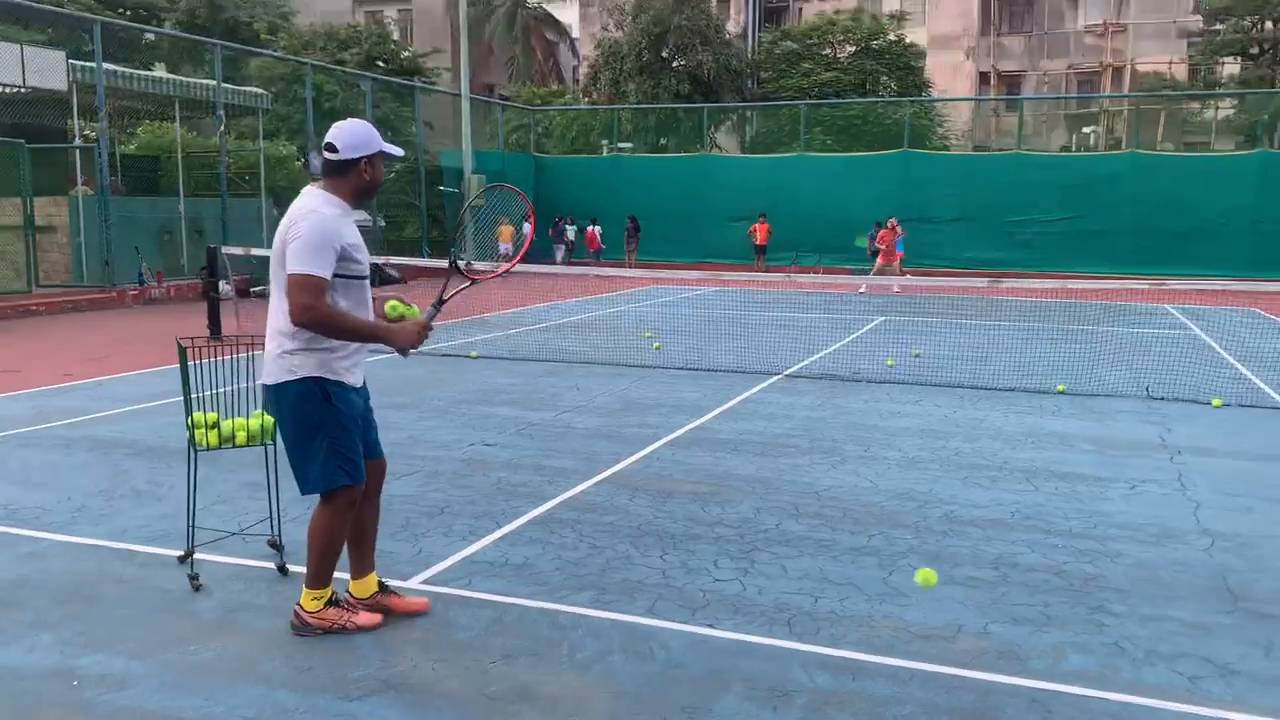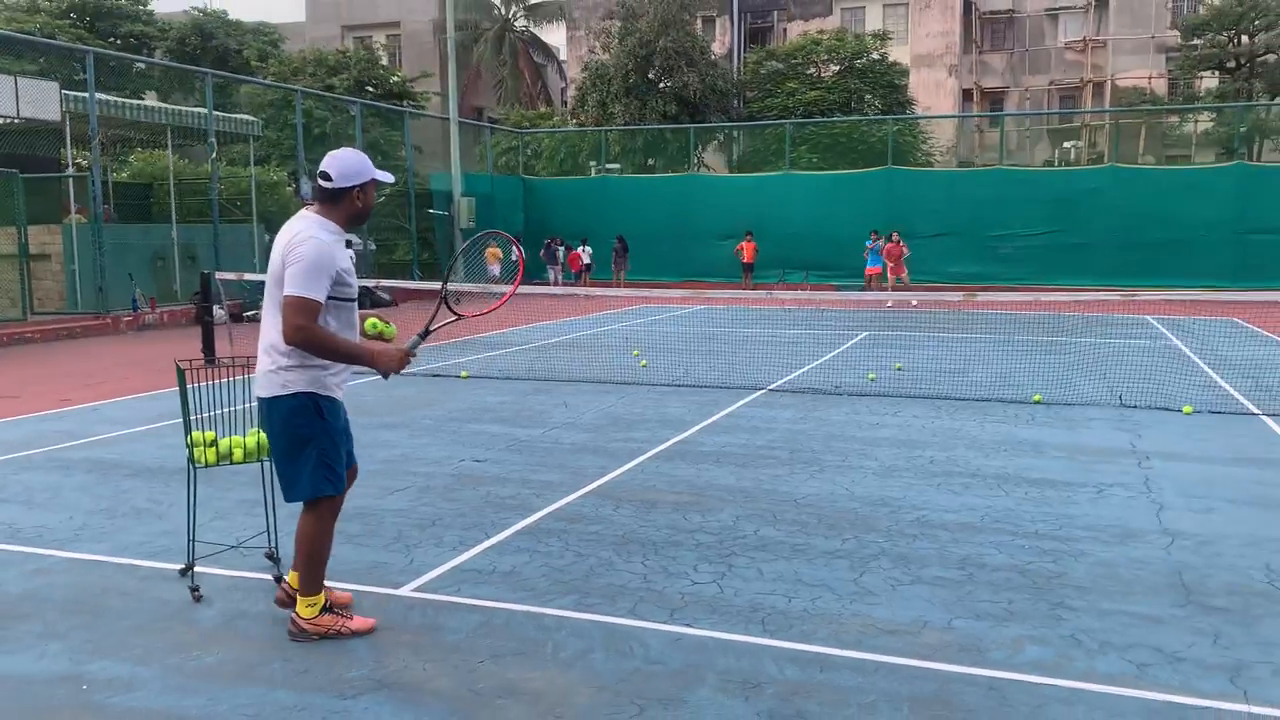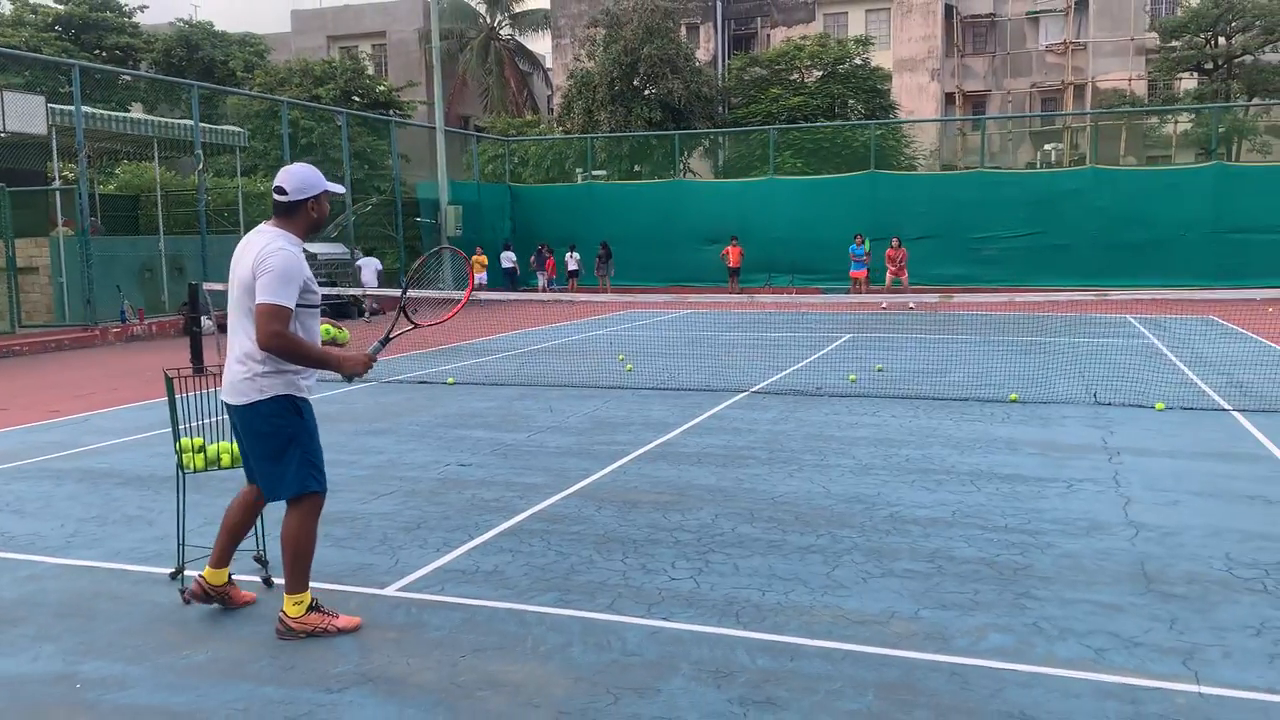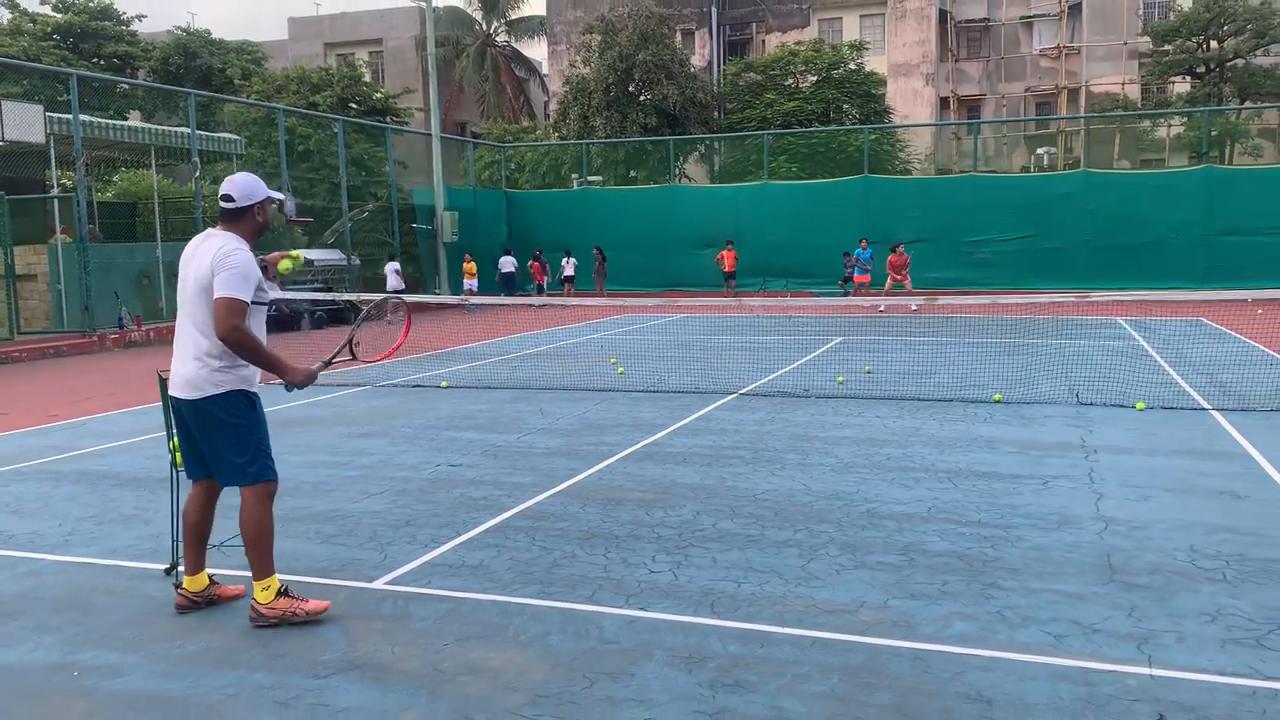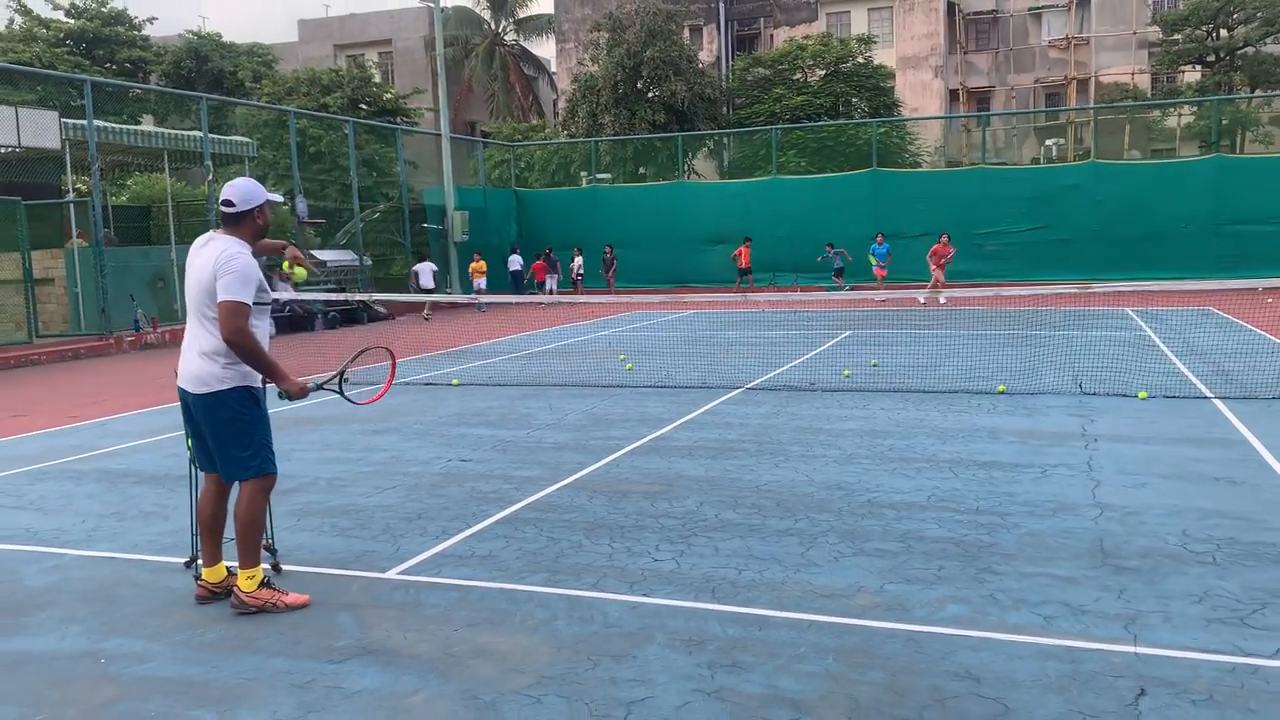
dt=0.4s
person 1, frame 1
left shoulder: (327, 211)
right shoulder: (318, 220)
right elbow: (306, 311)
left wrist: (373, 309)
right wrist: (388, 334)
left hip: (337, 375)
right hip: (310, 379)
left knee: (369, 473)
right knee: (342, 489)
left ankle: (365, 589)
right ankle: (314, 606)
person 1, frame 2
left shoulder: (311, 227)
right shoulder: (316, 244)
right elbow: (298, 331)
left wrist: (352, 321)
right wrist: (373, 356)
left hip: (310, 387)
right hip: (300, 391)
left knee: (341, 477)
right knee: (323, 496)
left ankle: (298, 583)
right ankle: (311, 612)
person 1, frame 3
left shoulder: (260, 239)
right shoulder: (282, 256)
right elbow: (271, 337)
left wrist: (312, 328)
right wrist: (338, 361)
left hip: (249, 389)
right hip: (274, 394)
left knee: (261, 487)
right knee: (306, 496)
left ankle: (213, 578)
right ankle: (298, 611)
person 1, frame 4
left shoulder: (201, 243)
right shoulder: (235, 256)
right elbow: (229, 330)
left wrist: (262, 266)
right wrist: (284, 369)
left hip: (188, 386)
right hip: (223, 389)
left knee: (206, 483)
right knee: (258, 485)
left ankle: (193, 585)
right ankle: (268, 597)
person 1, frame 5
left shoulder: (206, 243)
right shoulder: (237, 260)
right elbow: (234, 332)
left wrist: (282, 248)
right wrist: (281, 378)
left hip: (195, 382)
right hip: (228, 386)
left knee: (218, 478)
right knee: (257, 479)
left ankle: (212, 576)
right ankle: (250, 586)
